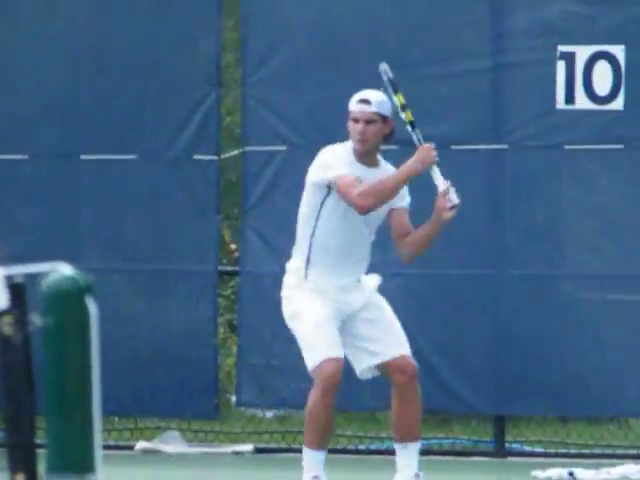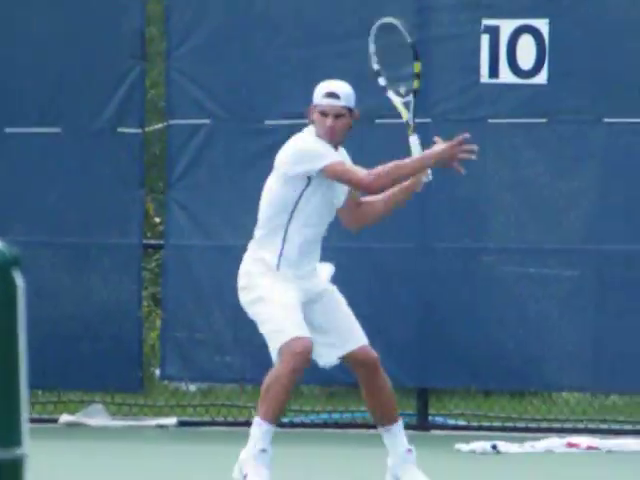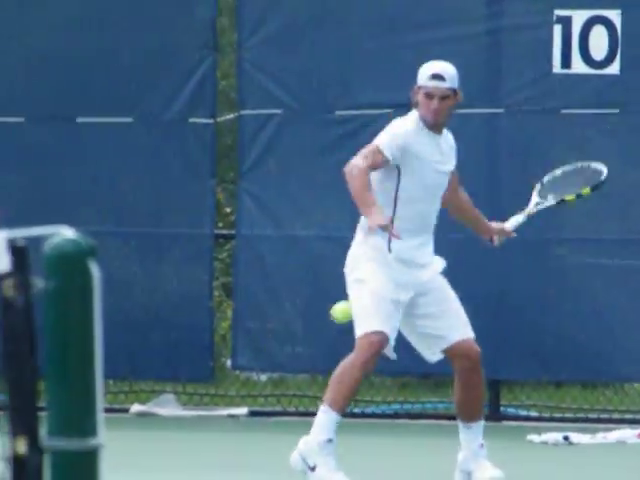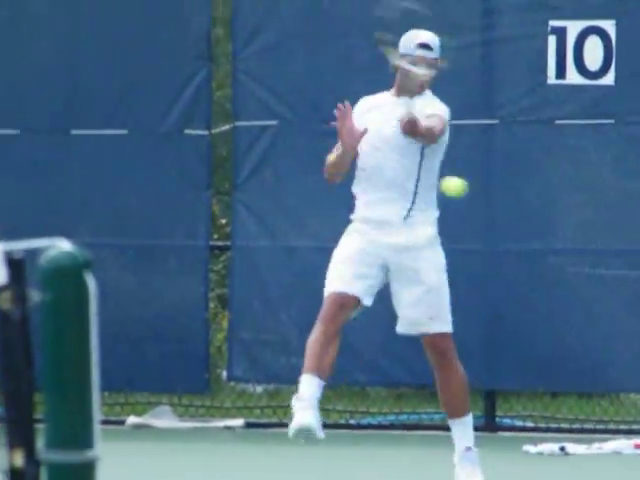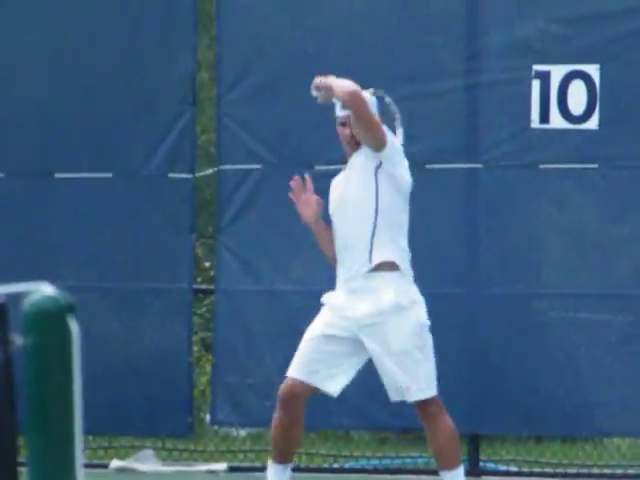
dt=0.2s
person 1, frame 1
left shoulder: (390, 177)
right shoulder: (331, 158)
left elbow: (408, 250)
right elbow: (362, 202)
left wrist: (438, 221)
right wrist: (415, 166)
left hip: (356, 291)
right hip: (307, 289)
left knee: (406, 370)
right knee: (330, 372)
person 1, frame 2
left shoulder: (338, 154)
right shoulder: (305, 147)
left elbow: (353, 217)
right elbow: (369, 180)
left wrist: (408, 186)
right wrist: (433, 156)
left hip: (308, 279)
right hip: (265, 276)
left knee: (367, 362)
right knee: (294, 353)
person 1, frame 3
left shoulder: (445, 142)
right shoulder: (405, 133)
right elbow: (356, 169)
left wrist: (486, 227)
right wrist: (373, 213)
left hip: (422, 267)
right hip: (380, 262)
left knee: (469, 356)
right knee: (371, 347)
person 1, frame 4
left shoulder: (435, 110)
right shoulder: (367, 107)
left elbow: (427, 131)
right elbow: (333, 174)
left wrist: (414, 118)
right wrist: (346, 146)
left hip: (416, 239)
right hip: (365, 231)
left knee: (440, 347)
right knee: (335, 308)
right ankle: (305, 413)
person 1, frame 5
left shoulder: (385, 153)
right shoulder: (341, 182)
left elbow: (355, 95)
left wrist: (331, 84)
right wrist: (313, 220)
left hip: (390, 301)
right hip: (343, 304)
left knee: (426, 405)
right knee: (290, 395)
